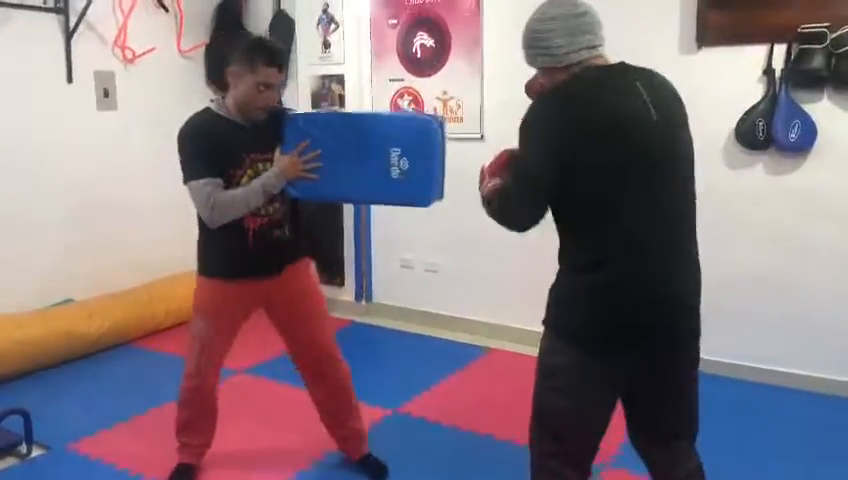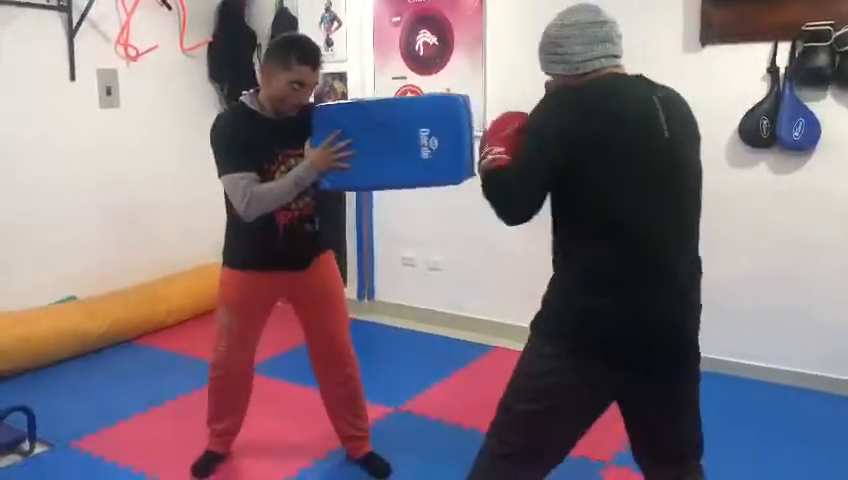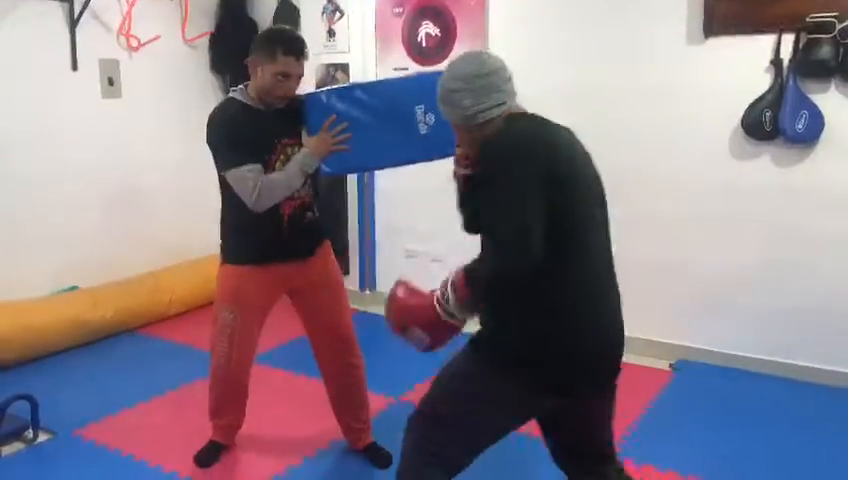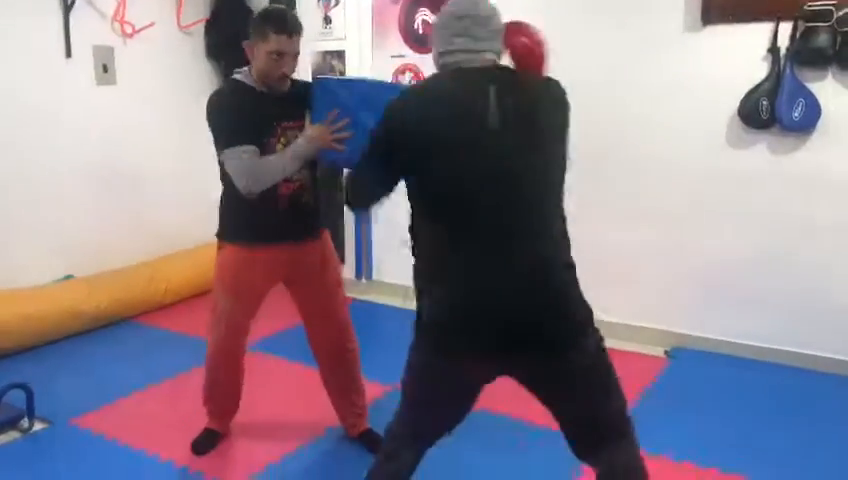
dt=0.4s
person 1, frame 1
left shoulder: (556, 109)
right shoulder: (659, 91)
left elbow: (521, 210)
left wrist: (493, 186)
left hip: (592, 310)
right hip: (673, 304)
person 1, frame 2
left shoulder: (567, 107)
right shoulder: (674, 108)
left elbow: (514, 202)
left wrist: (494, 154)
left hip: (585, 323)
right hip: (669, 323)
person 1, frame 3
left shoulder: (506, 149)
right shoulder: (554, 137)
left elbow: (513, 255)
left wrist: (442, 304)
right wrist: (472, 167)
left hip: (523, 346)
right hip: (594, 343)
person 1, frame 4
left shoulder: (411, 108)
right shoulder: (543, 96)
left elbow: (360, 194)
left wrist: (409, 147)
left hip: (453, 317)
right hip: (549, 310)
left knee: (407, 437)
person 2, frame 1
left shoulder: (282, 123)
right shoulder: (199, 132)
left elbow: (313, 178)
right elbow: (212, 210)
right wrist: (277, 176)
left hip: (288, 264)
right hip: (225, 274)
left knee: (323, 357)
right knee: (200, 371)
person 2, frame 2
left shoulder: (314, 119)
right shoulder: (231, 126)
left elbow: (346, 170)
right elbow: (248, 203)
right wrist: (309, 168)
left hip: (311, 258)
right hip: (250, 264)
left knee: (338, 354)
right knee: (230, 360)
left ankle: (358, 444)
right ankle: (219, 442)
person 2, frame 3
left shoulder: (301, 110)
right shoulder: (227, 121)
right elbow: (257, 195)
right wrist: (311, 154)
left hip: (310, 251)
right hip: (249, 260)
left knee: (341, 346)
right knee: (230, 356)
left ankle: (359, 435)
right ankle: (222, 432)
person 2, frame 4
left shoulder: (308, 95)
right shoulder: (227, 102)
left elbow: (336, 149)
right elbow: (249, 179)
right wrist: (306, 145)
left hip: (307, 236)
right hip: (246, 243)
left knee: (336, 332)
right knee: (226, 339)
left ankle: (355, 421)
right ankle: (218, 419)
